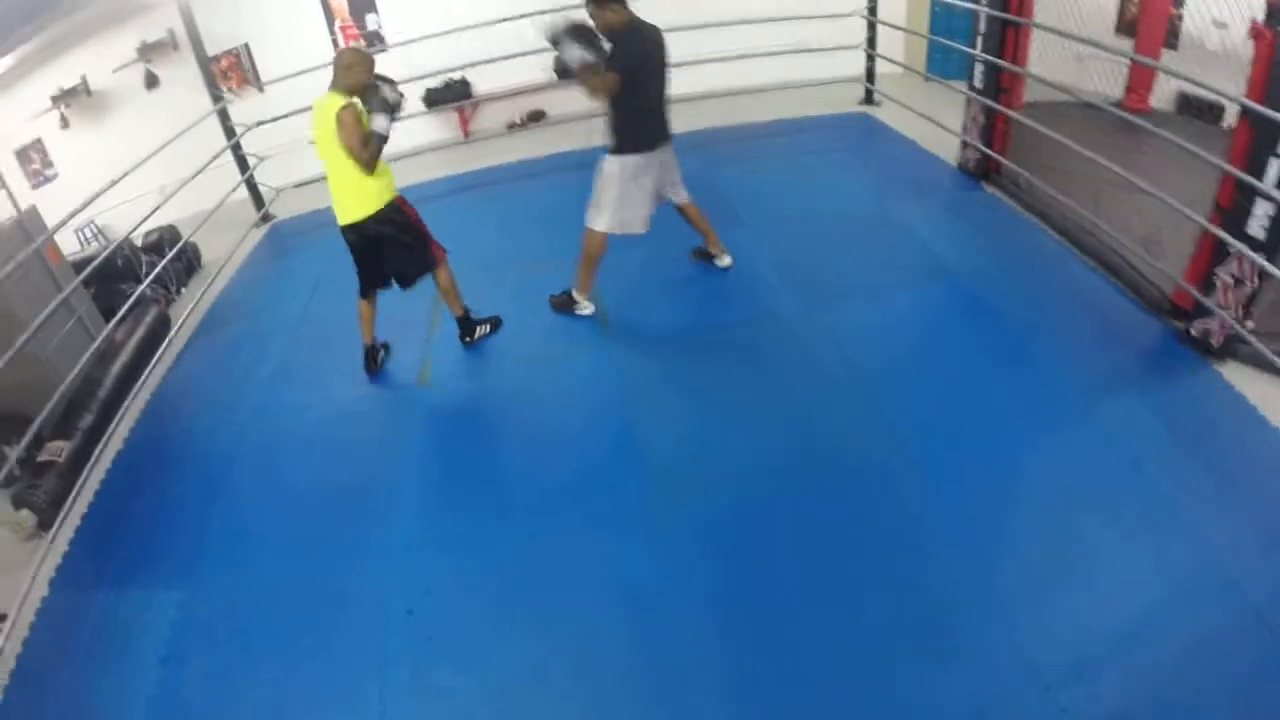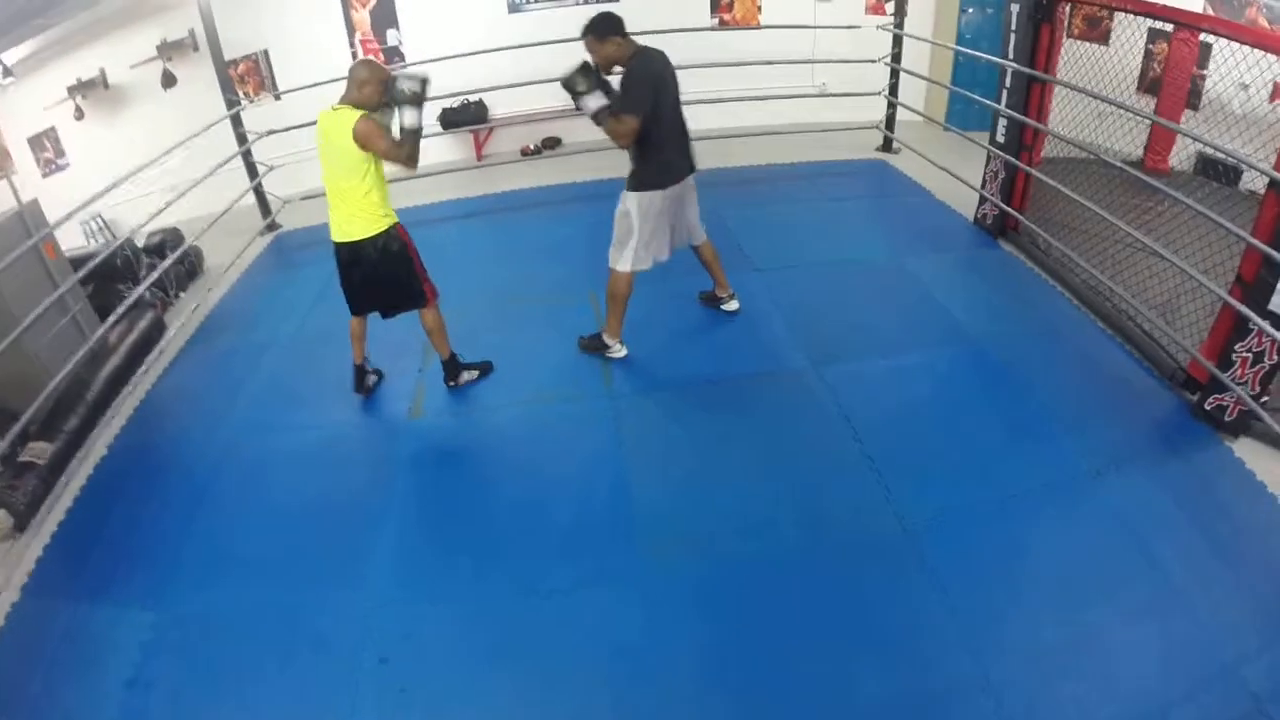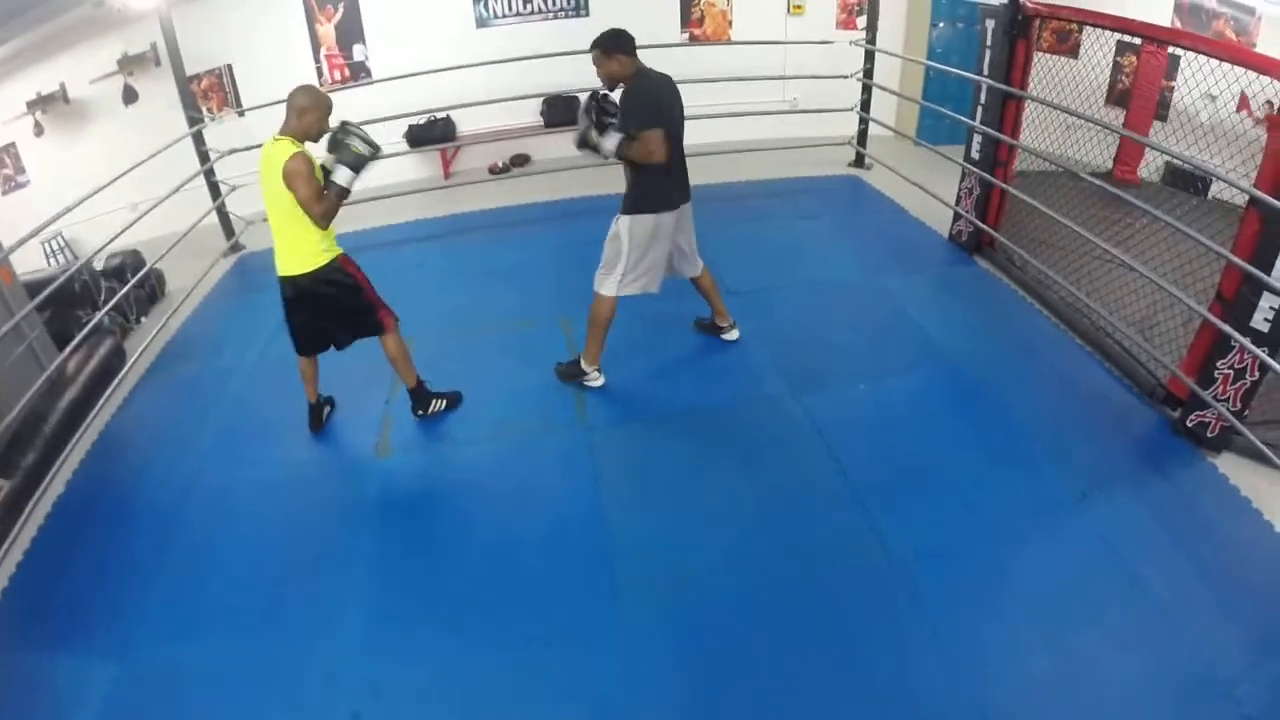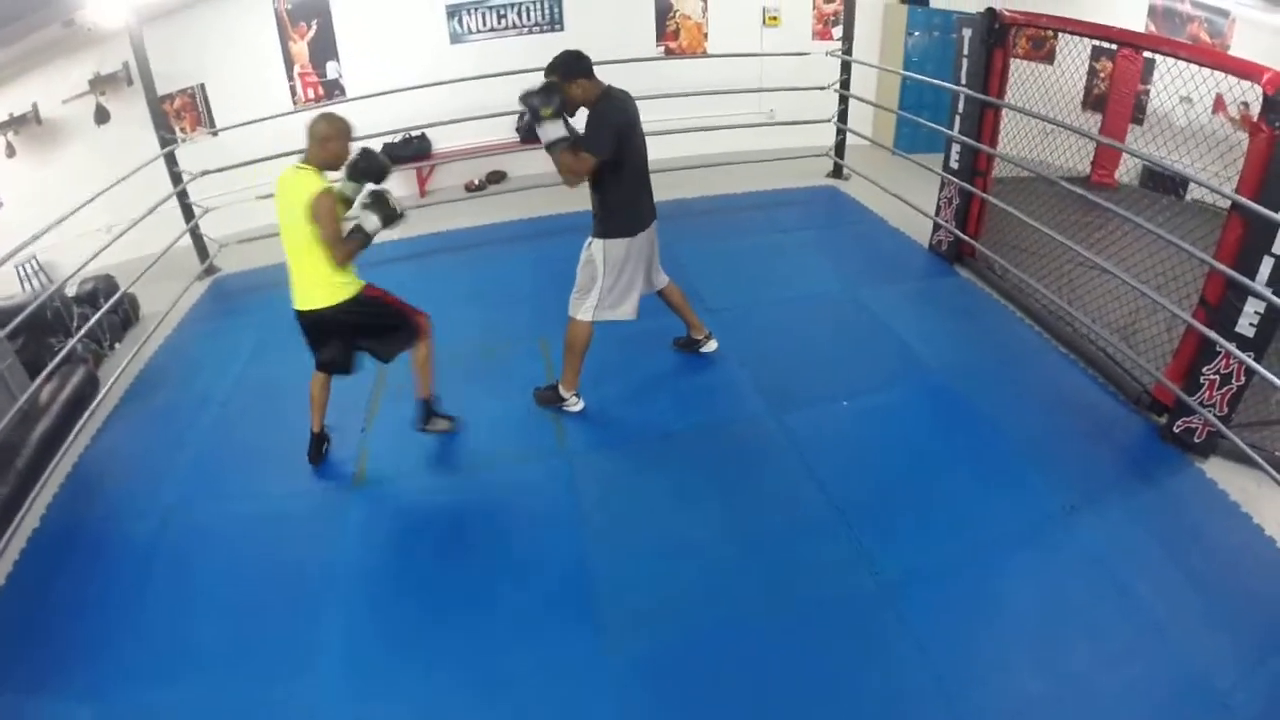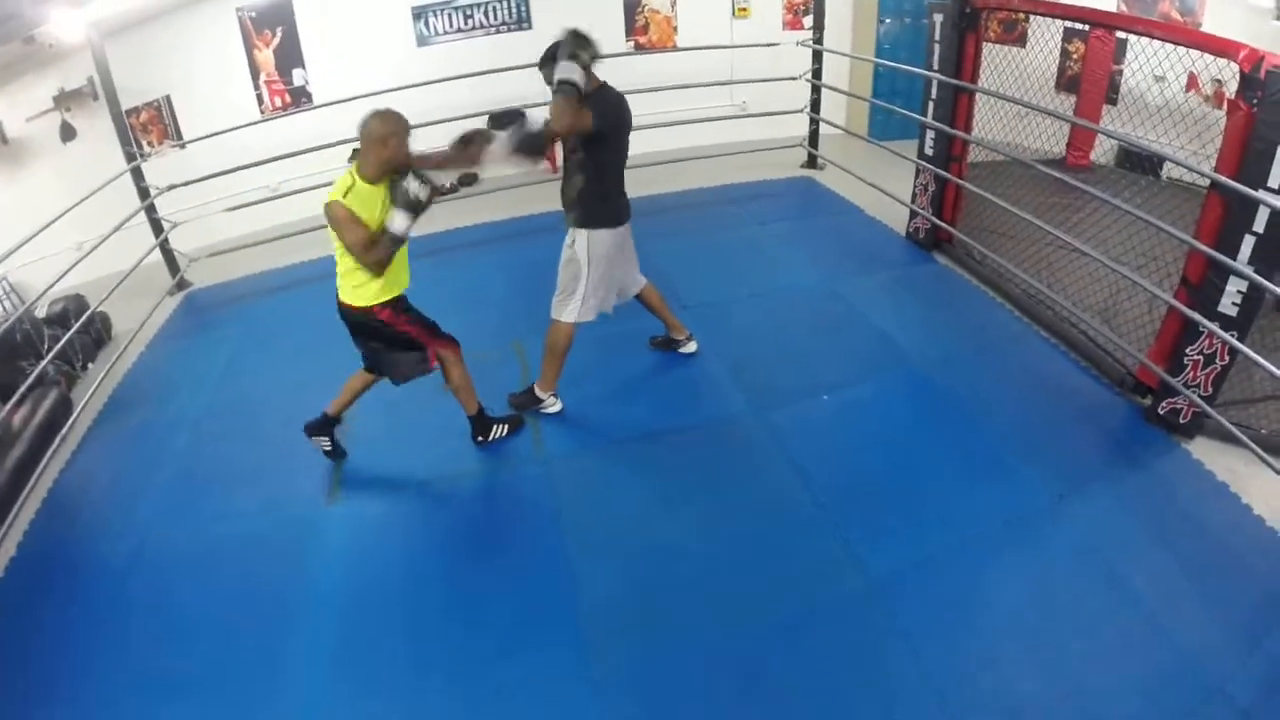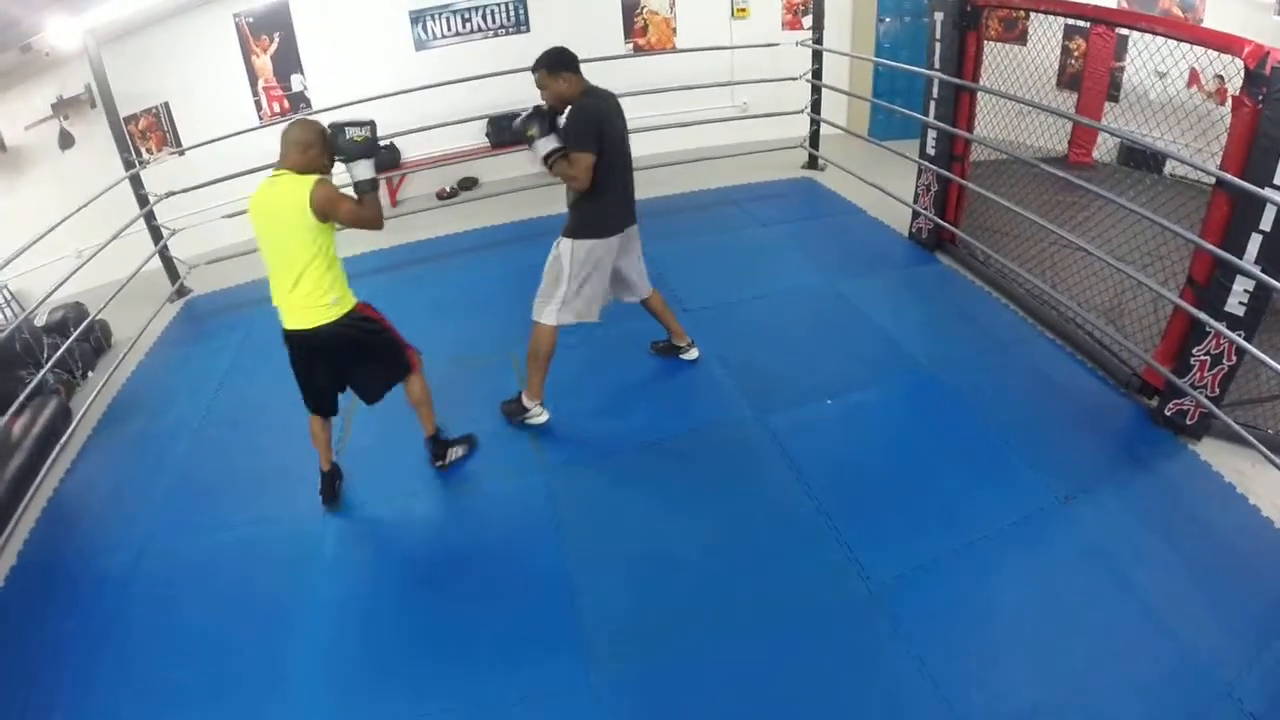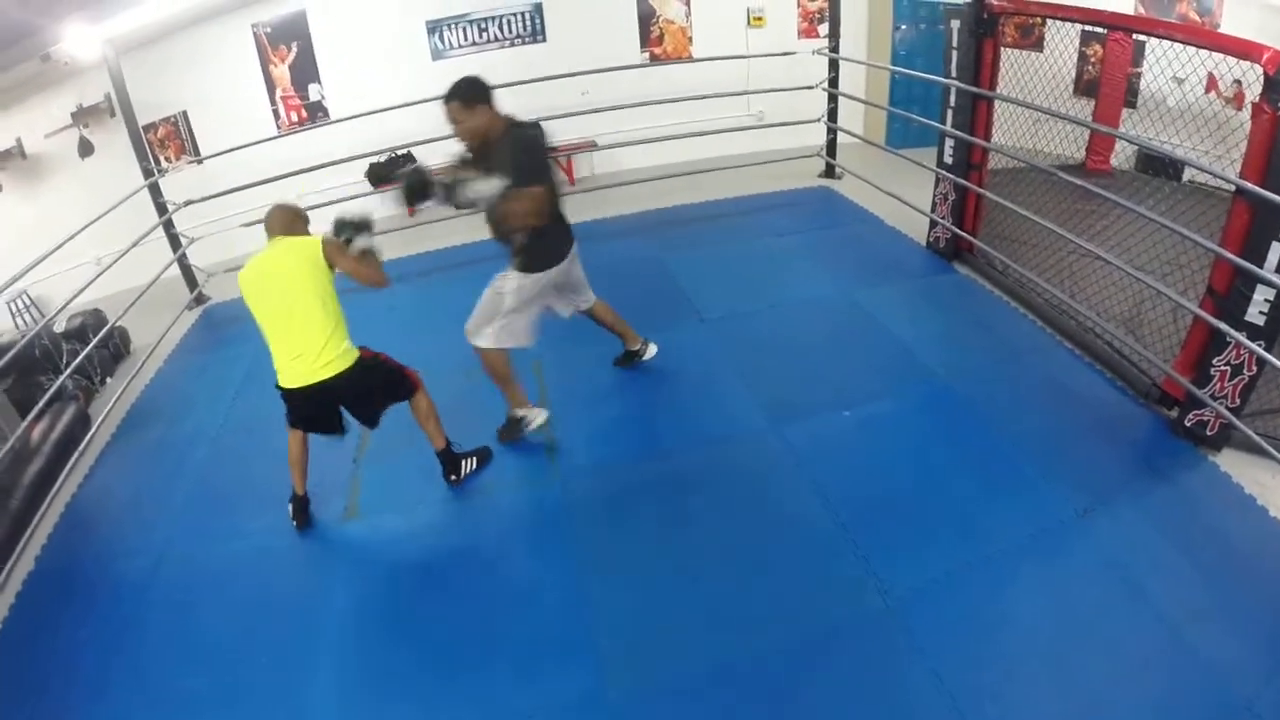
dt=0.5s
person 1, frame 1
left shoulder: (626, 42)
right shoulder: (648, 32)
left elbow: (598, 89)
left wrist: (573, 57)
right wrist: (595, 67)
left hip: (631, 147)
right hip: (657, 140)
left knee: (599, 222)
right knee: (677, 197)
left ankle: (580, 296)
right ankle: (717, 251)
person 1, frame 2
left shoulder: (637, 75)
right shoulder: (655, 58)
left elbow: (624, 135)
left wrist: (592, 100)
right wrist: (605, 94)
left hip: (651, 182)
right hip: (680, 171)
left knee: (622, 259)
right knee: (695, 235)
left ankle: (611, 339)
right ankle: (725, 294)
person 1, frame 3
left shoulder: (638, 93)
right shoulder: (663, 83)
left elbow: (655, 152)
left wrist: (611, 143)
right wrist: (610, 123)
left hip: (646, 207)
right hip: (677, 199)
left knee: (608, 283)
right knee: (691, 264)
left ankle: (589, 367)
right ankle: (724, 322)
person 1, frame 4
left shoulder: (605, 115)
right shoulder: (617, 99)
left elbow: (574, 173)
right elbow: (592, 153)
left wrist: (549, 122)
right wrist: (554, 123)
left hip: (616, 229)
right hip: (640, 216)
left knee: (583, 307)
right knee: (656, 279)
left ankle: (567, 391)
right ankle: (701, 336)
person 1, frame 5
left shoulder: (609, 103)
right shoulder: (593, 101)
left elbow: (561, 124)
right elbow: (554, 132)
left wrist: (568, 74)
right wrist: (530, 138)
left hip: (594, 223)
right hip: (609, 216)
left knee: (565, 308)
right knee: (632, 281)
left ankle: (545, 394)
right ankle: (681, 337)
person 1, frame 6
left shoulder: (582, 113)
right shoulder: (606, 100)
left elbow: (579, 178)
left wrist: (543, 142)
right wrist: (555, 134)
left hip: (589, 231)
right hip: (622, 221)
left knee: (547, 312)
right knee: (638, 286)
left ankle: (531, 402)
right ankle: (682, 342)
person 1, frame 7
left shoulder: (520, 143)
right shoulder: (486, 145)
left elbow: (526, 217)
left hip: (537, 261)
right hip: (558, 247)
left knee: (482, 334)
right knee: (580, 300)
left ankle: (523, 411)
right ankle: (636, 345)
person 2, frame 1
left shoulder: (322, 109)
right shoulder: (346, 109)
right elbow: (367, 160)
left wrist: (372, 112)
right wrist: (381, 118)
left hip: (350, 219)
right hip: (381, 208)
left knee: (367, 286)
right knee: (435, 260)
left ankle: (371, 354)
right ankle: (468, 327)
person 2, frame 2
left shoulder: (326, 119)
right shoulder: (361, 123)
right elbow: (409, 160)
left wrist: (386, 109)
right wrist: (410, 109)
left hip: (343, 237)
right hip: (378, 233)
left knee: (358, 308)
right knee: (426, 298)
left ankle: (361, 375)
right ankle: (453, 370)
person 2, frame 3
left shoulder: (271, 150)
right shoulder: (296, 160)
right elbow: (322, 217)
left wrist: (333, 165)
right wrist: (347, 169)
left hip: (289, 272)
right hip: (322, 266)
left knee: (307, 345)
right knee: (386, 325)
left ankle: (316, 409)
right ankle: (421, 398)
person 2, frame 4
left shoulder: (287, 179)
right shoulder: (321, 195)
right elbow: (341, 256)
left wrist: (354, 187)
right wrist: (371, 222)
left hip: (306, 305)
right hip: (342, 298)
left knee: (325, 366)
right knee: (420, 328)
left ankle: (317, 441)
right ankle: (429, 414)
person 2, frame 5
left shoulder: (388, 170)
right shoulder: (339, 206)
left elbow: (439, 160)
right elbow: (375, 265)
right wrist: (403, 216)
left hip: (372, 299)
right hip: (370, 304)
left knee: (376, 368)
right knee: (447, 352)
left ankle: (323, 424)
right ankle: (482, 426)
person 2, frame 6
left shoulder: (257, 199)
right shoulder: (316, 190)
right elbow: (373, 219)
right wrist: (363, 166)
left hip: (295, 328)
right hip: (339, 317)
left knee: (319, 407)
right knee: (409, 365)
left ankle: (329, 479)
right ankle: (438, 447)
person 2, frame 7
left shoulder: (246, 274)
right shoulder: (318, 247)
right elbow: (377, 278)
right wrist: (364, 248)
left hip: (293, 381)
right hip: (341, 366)
left knee: (297, 426)
right knee: (412, 384)
left ankle: (300, 505)
right ankle: (452, 462)
